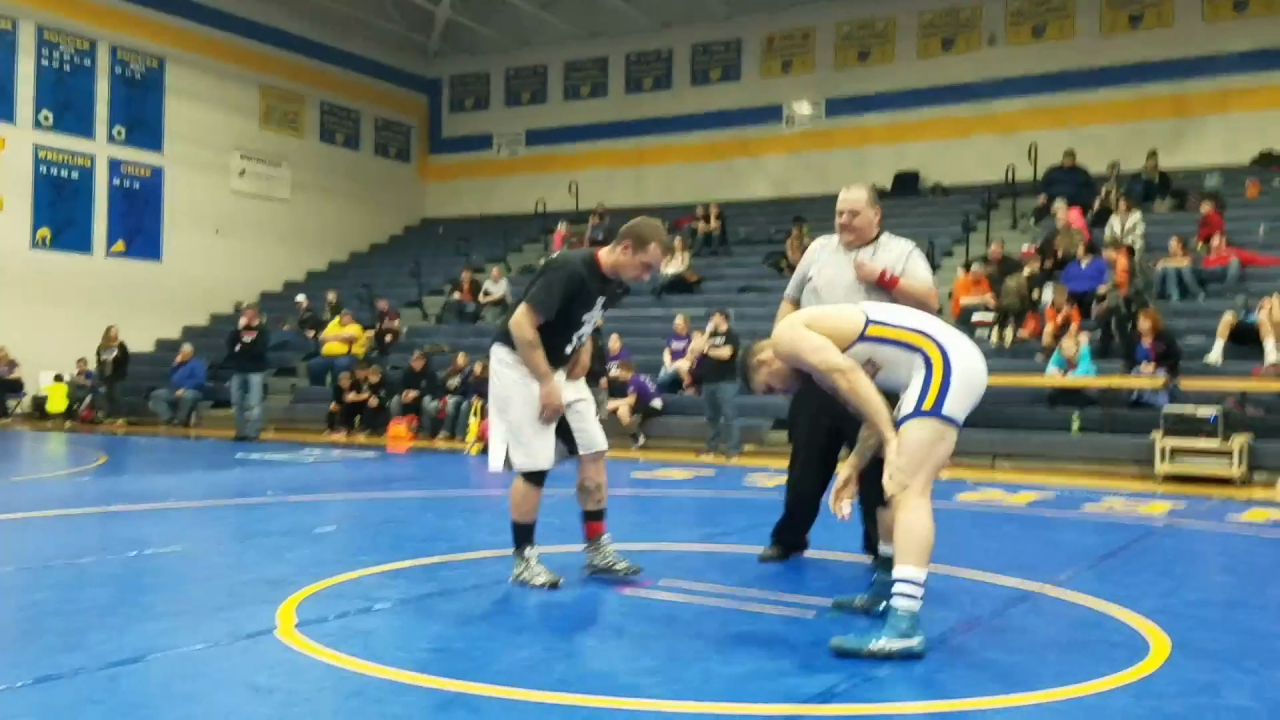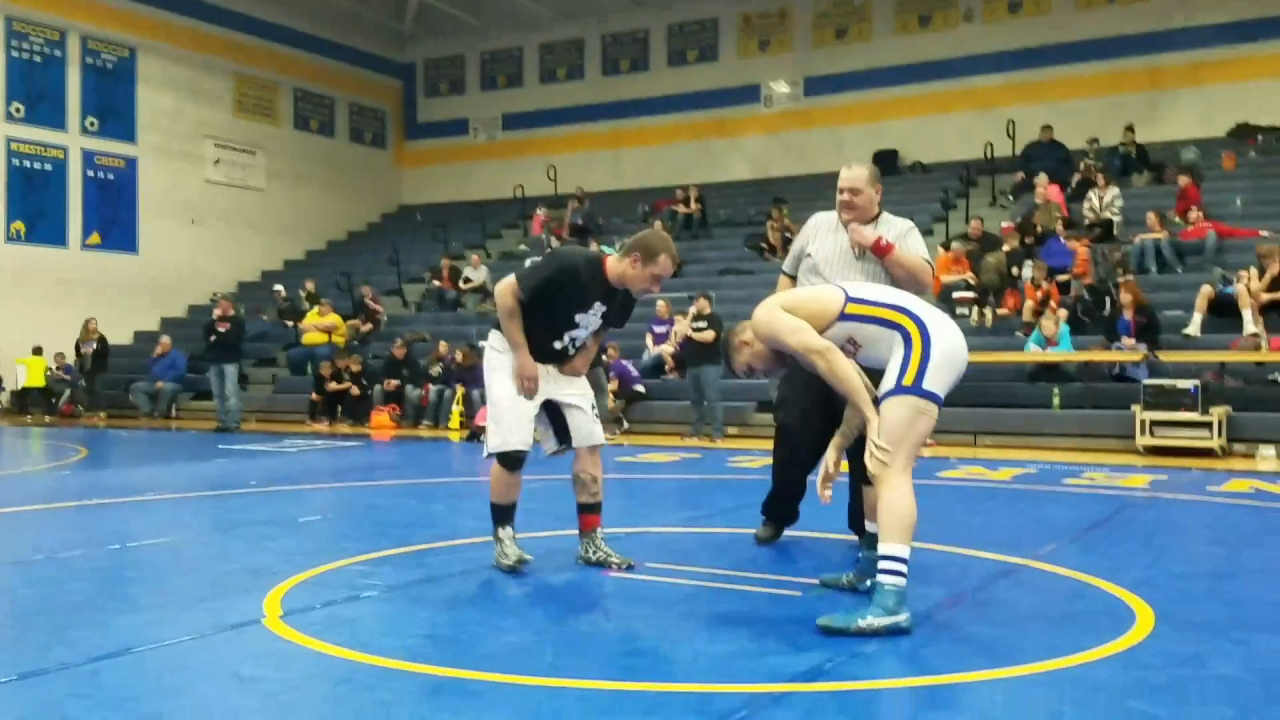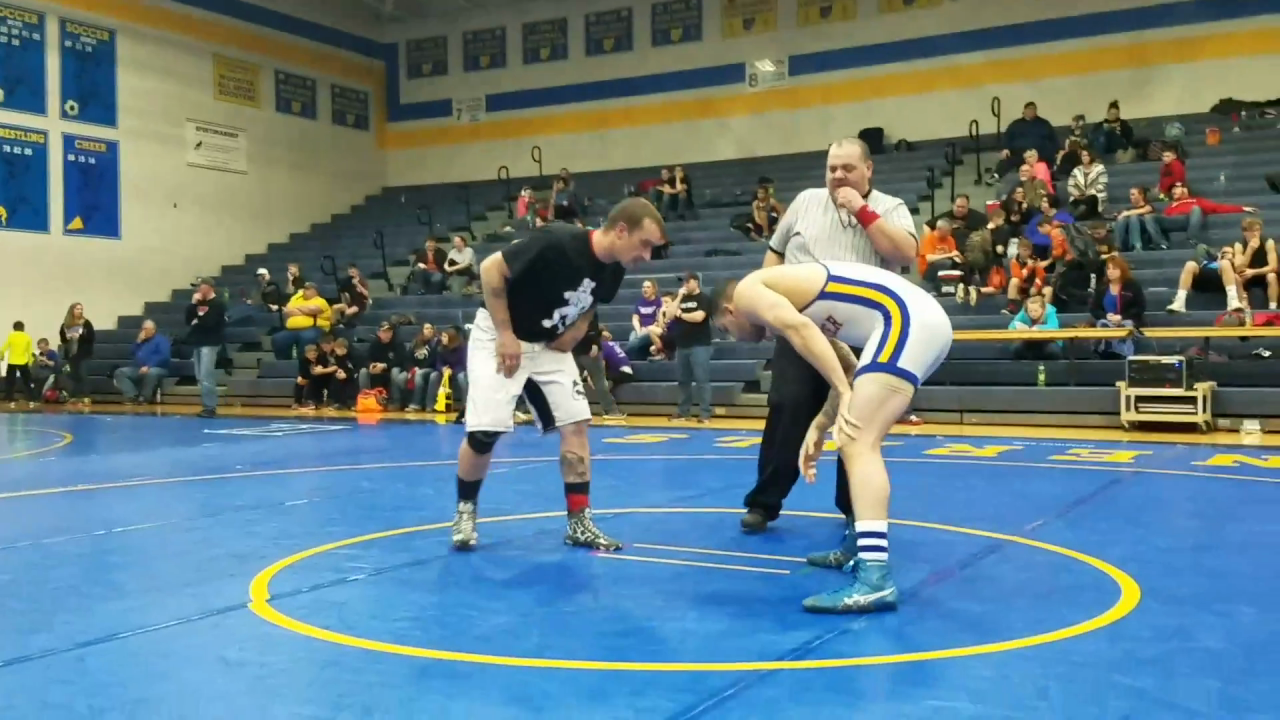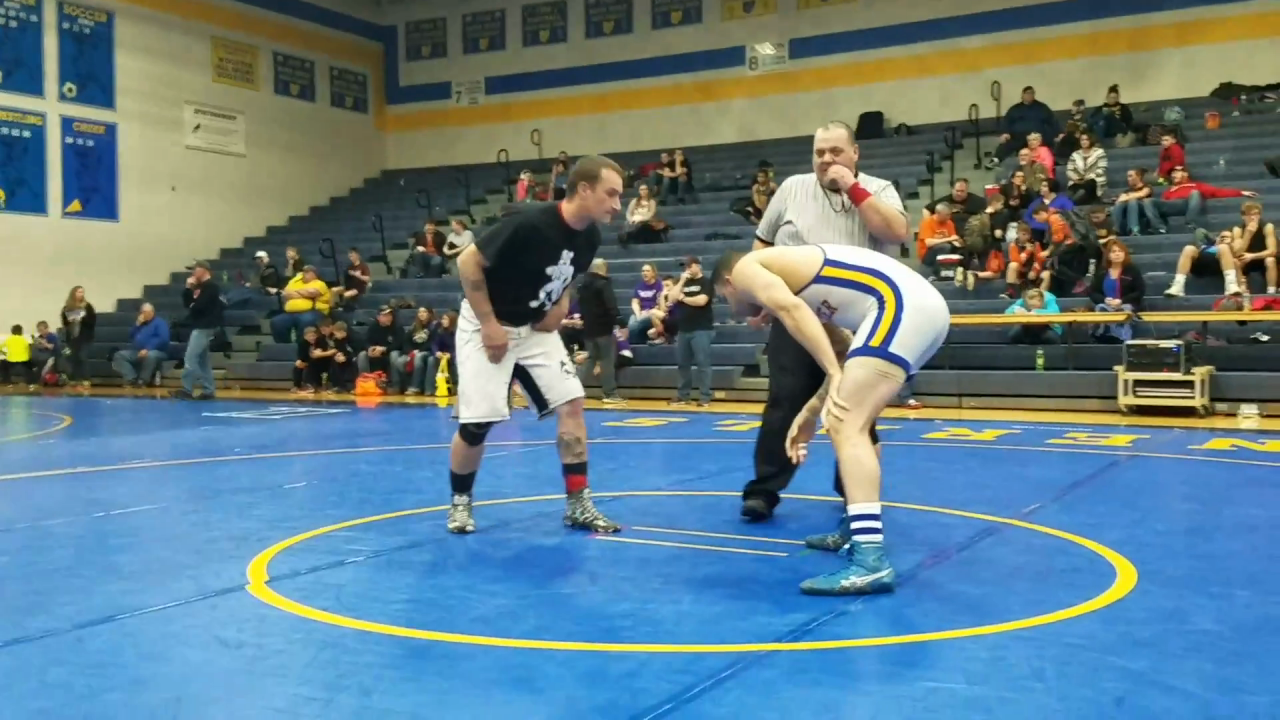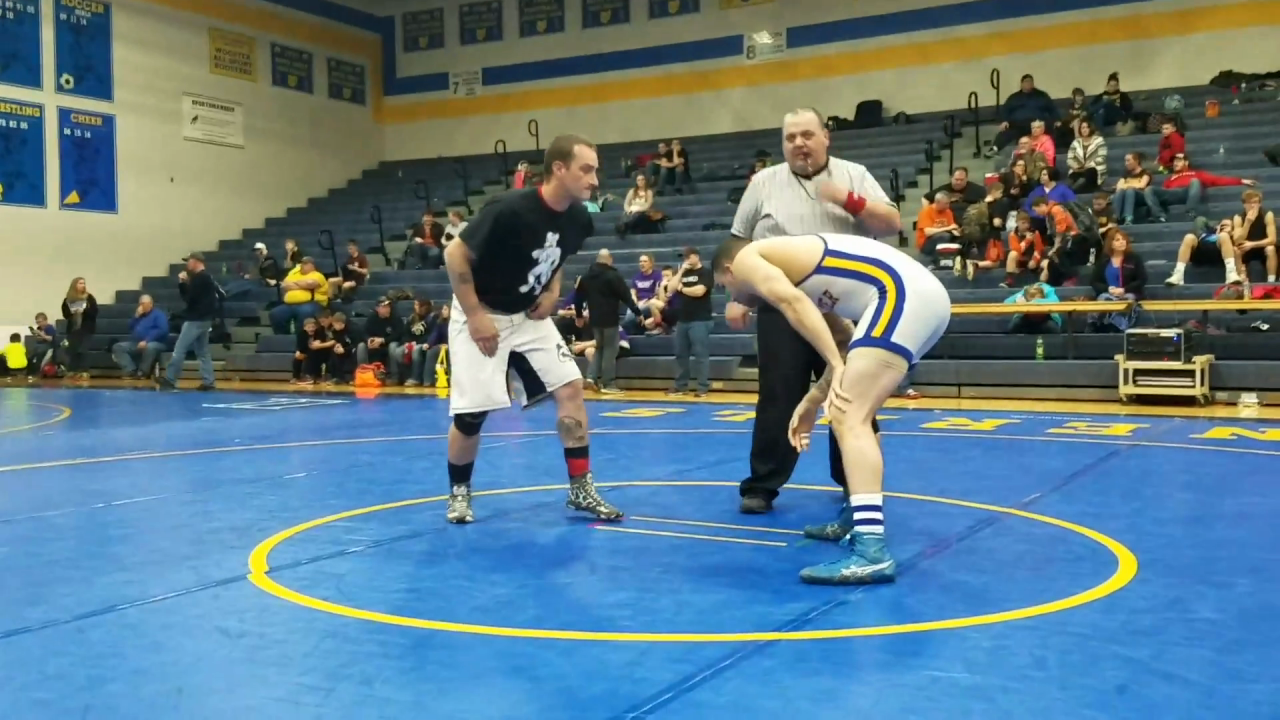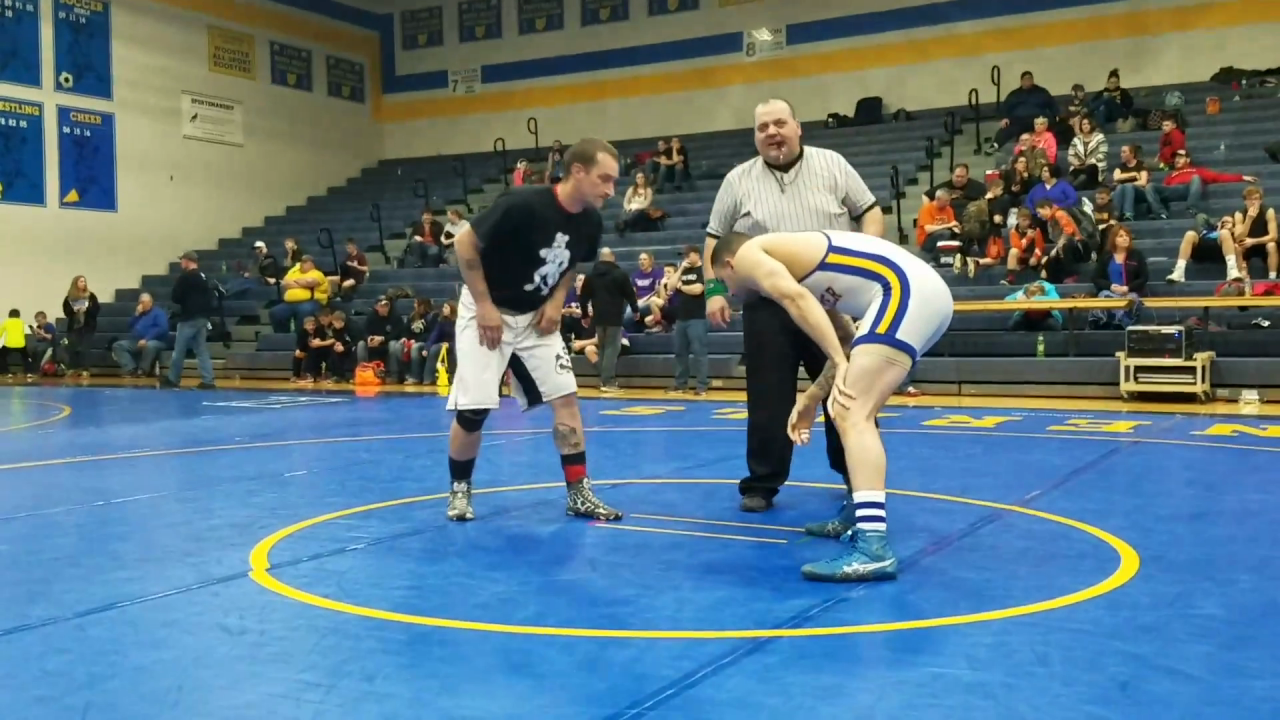
dt=0.2s
person 1, frame 1
left shoulder: (901, 251)
right shoulder: (819, 249)
left elbow: (930, 300)
right elbow: (790, 302)
left wrist: (884, 276)
right hip: (817, 378)
left knee: (877, 465)
right knee: (806, 461)
left ankle: (884, 548)
right ankle: (789, 536)
person 1, frame 2
left shoulder: (901, 230)
right shoulder: (818, 222)
left elbow: (923, 281)
right elbow: (787, 277)
left wrist: (878, 244)
left knee: (869, 443)
right knee: (793, 431)
left ankle: (869, 527)
right ankle: (779, 512)
person 1, frame 3
left shoulder: (889, 208)
right shoulder: (805, 201)
left elbow: (905, 253)
right elbow: (775, 253)
left wrist: (862, 210)
right knee: (786, 411)
left ankle: (855, 508)
right ankle: (764, 501)
person 1, frame 4
left shoulder: (878, 190)
right shoulder: (792, 189)
left elbow: (896, 232)
right elbow: (762, 243)
left wrist: (853, 188)
right knee: (785, 402)
right ankle: (763, 490)
person 1, frame 5
left shoulder: (853, 176)
right shoulder: (764, 182)
left elbow: (891, 224)
right elbow: (739, 243)
left wrist: (850, 199)
right wrist: (736, 295)
right hip: (781, 311)
right knee: (778, 399)
right ankle: (760, 485)
person 1, frame 6
left shoulder: (832, 165)
right shoulder: (738, 180)
left elbow: (873, 214)
right elbow: (715, 240)
right wrist: (715, 290)
right hip: (767, 308)
right knee: (768, 399)
left ankle: (855, 474)
right ankle: (761, 483)
person 2, frame 1
left shoulder: (613, 280)
right shoulder: (570, 270)
right elbow: (521, 323)
left wrist: (584, 348)
right wrist: (546, 384)
left hip: (560, 367)
right hip: (519, 365)
left knee: (593, 452)
right knee: (533, 466)
left ankle: (598, 549)
right ankle: (524, 560)
person 2, frame 2
left shoulder: (624, 296)
right shoulder: (569, 266)
right elbow: (505, 291)
left wrist: (587, 354)
right wrist: (521, 356)
left hip: (560, 364)
right hip: (513, 354)
left knee: (590, 445)
right knee: (512, 449)
left ankle: (591, 543)
right ankle: (504, 539)
person 2, frame 3
left shoulder: (613, 271)
right shoulder: (556, 243)
right elbow: (491, 269)
left wrist: (577, 329)
right wrist: (505, 335)
left hip: (549, 345)
right hip: (500, 337)
left knee: (576, 425)
right knee: (485, 432)
left ankle: (579, 523)
right ankle: (465, 511)
person 2, frame 4
left shoulder: (590, 236)
right shoulder: (528, 223)
right elbow: (468, 262)
left wrist: (561, 305)
right wrist: (489, 324)
left hip: (535, 328)
right hip: (486, 326)
left knee: (571, 404)
right knee: (477, 422)
left ankle: (579, 503)
right ankle: (460, 501)
person 2, frame 5
left shoulder: (578, 219)
right shoulder: (509, 210)
right elbow: (455, 256)
left wrist: (553, 292)
right wrist: (476, 316)
left hip: (528, 316)
right hip: (482, 316)
left knee: (570, 388)
right knee: (471, 413)
left ankle: (581, 489)
right ankle: (459, 492)
person 2, frame 6
left shoulder: (591, 223)
right shoulder: (521, 204)
right elbow: (465, 244)
left wrist: (557, 301)
right wrist: (484, 305)
left hip: (536, 318)
right hip: (489, 313)
left knee: (565, 398)
right knee: (472, 410)
left ankle: (579, 494)
right ankle: (460, 489)
person 3, frame 1
left shoulder: (785, 335)
right shoulder: (818, 359)
left elbow: (846, 372)
right elbow: (876, 413)
left wrist: (892, 441)
right wrist: (853, 467)
left hip: (944, 363)
right hip: (958, 361)
left knee: (907, 491)
right knee: (901, 485)
left ankle: (904, 628)
right ankle: (888, 590)
person 3, frame 2
left shoulder: (765, 318)
right shoulder: (796, 328)
left elbow: (824, 353)
right elbow: (859, 392)
left wrist: (873, 419)
right wrist: (837, 448)
left hip: (923, 339)
right hip: (939, 338)
left knee: (889, 468)
right knee: (880, 462)
left ankle: (889, 604)
right ankle: (873, 566)
person 3, frame 3
left shoulder: (747, 291)
right shoulder: (782, 295)
left elbow: (800, 328)
right elbow: (846, 371)
left wrist: (846, 396)
right wrist: (818, 427)
left hip: (905, 319)
right hip: (926, 318)
left knee: (857, 443)
right knee: (860, 438)
left ankle: (874, 580)
right ankle: (860, 545)
person 3, frame 4
left shoulder: (745, 269)
right shoulder: (784, 271)
left elbow: (792, 310)
right elbow: (844, 354)
left wrist: (836, 378)
right wrist: (810, 412)
left hip: (900, 304)
right hip: (926, 304)
left knee: (844, 426)
right knee: (853, 422)
left ankle: (870, 561)
right ankle: (858, 530)
person 3, frame 5
left shoulder: (746, 259)
right shoulder: (786, 260)
left elbow: (793, 302)
right elbow: (844, 343)
left wrist: (837, 369)
right wrist: (812, 402)
left hip: (902, 294)
right hip: (926, 294)
left knee: (847, 417)
right knee: (855, 413)
left ankle: (871, 552)
right ankle: (858, 520)
person 3, frame 6
left shoulder: (748, 254)
right shoulder: (784, 255)
left elbow: (797, 298)
right elbow: (845, 341)
left wrist: (841, 364)
right wrist: (812, 398)
left hip: (905, 290)
right hip: (927, 290)
left knee: (851, 415)
right knee: (857, 410)
left ankle: (874, 548)
right ankle: (859, 517)
